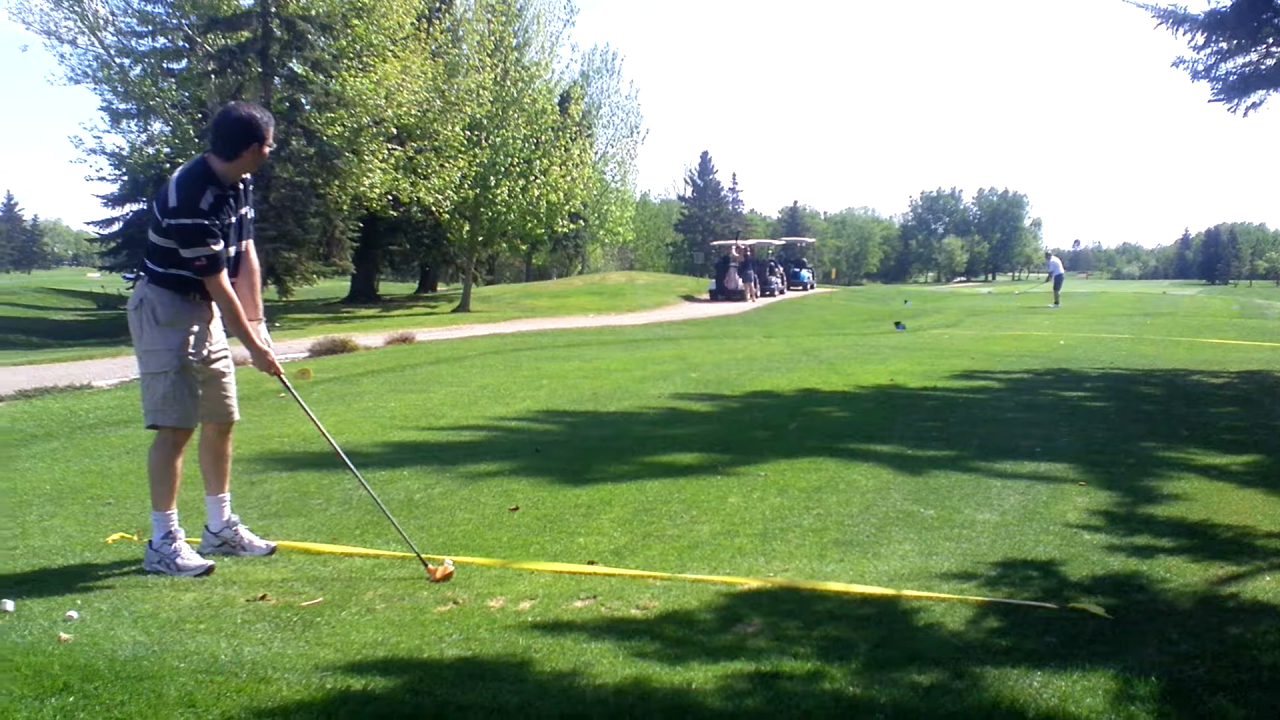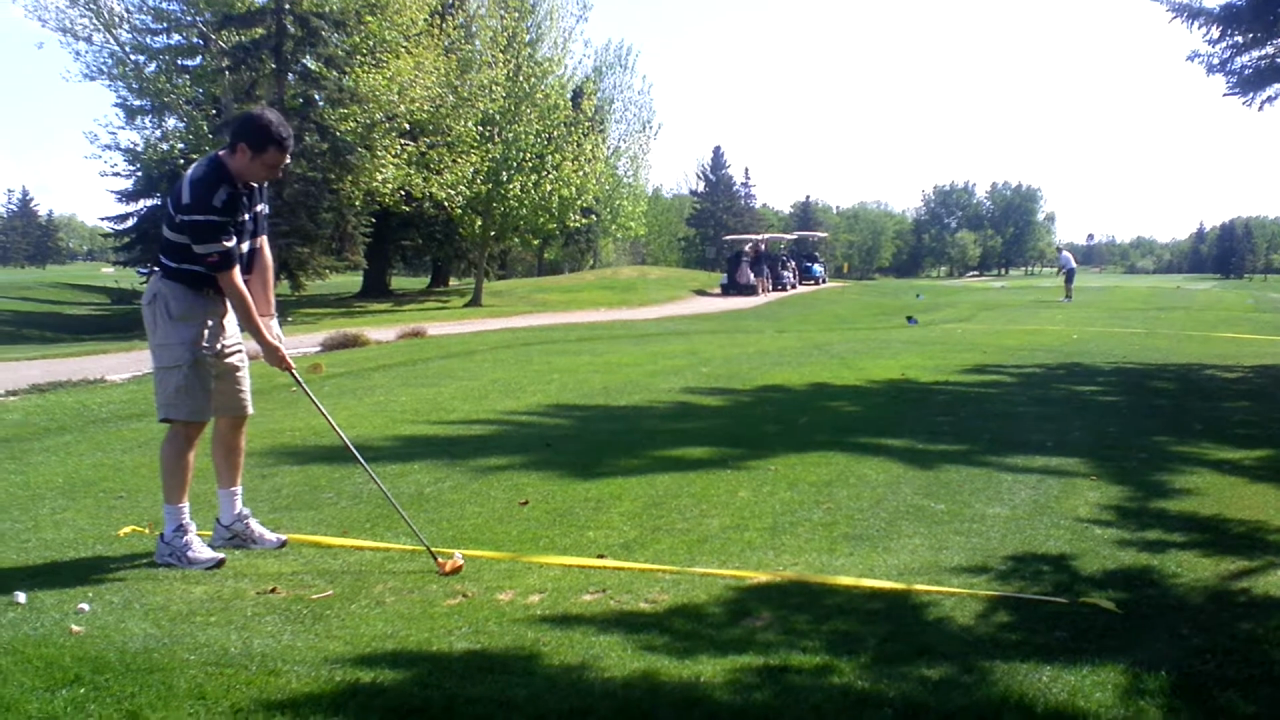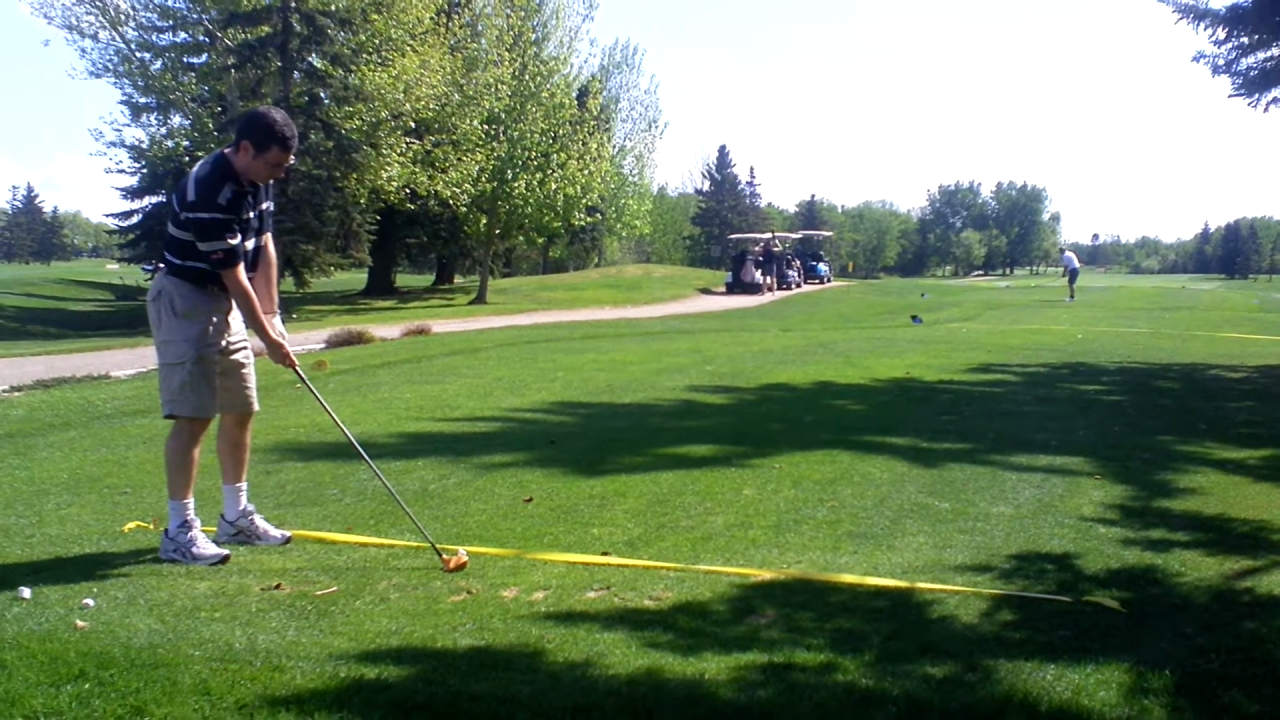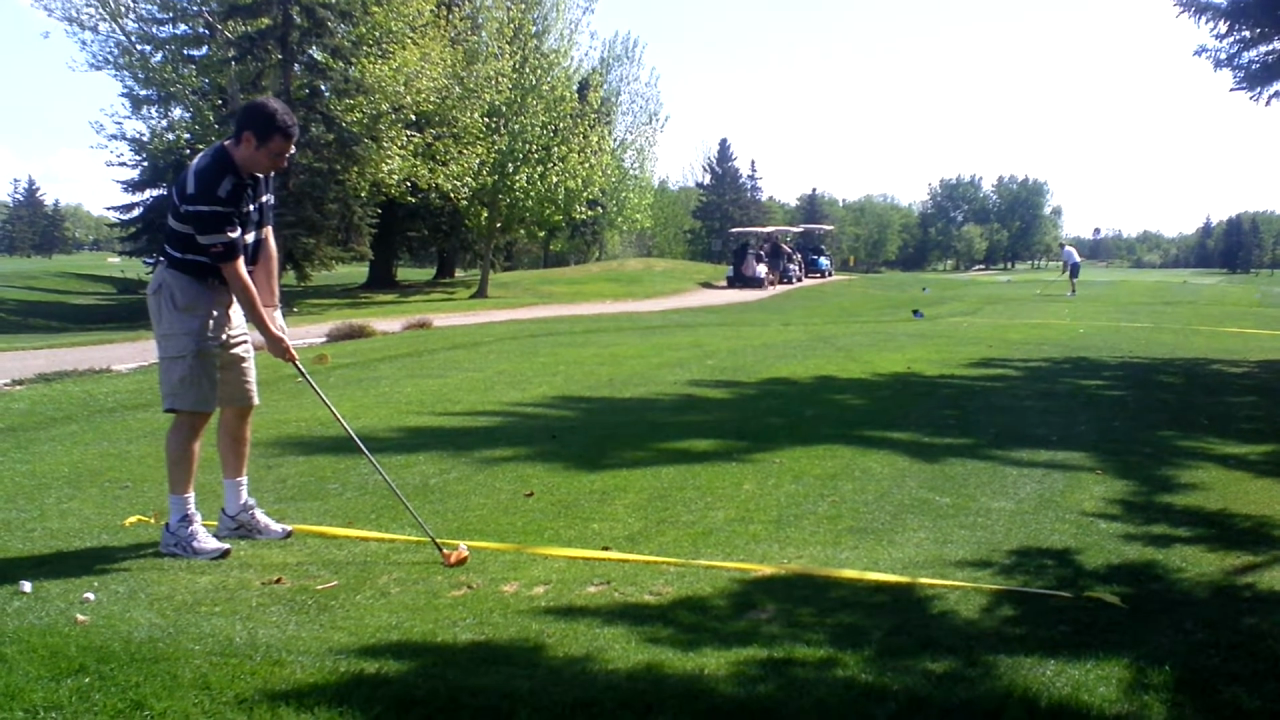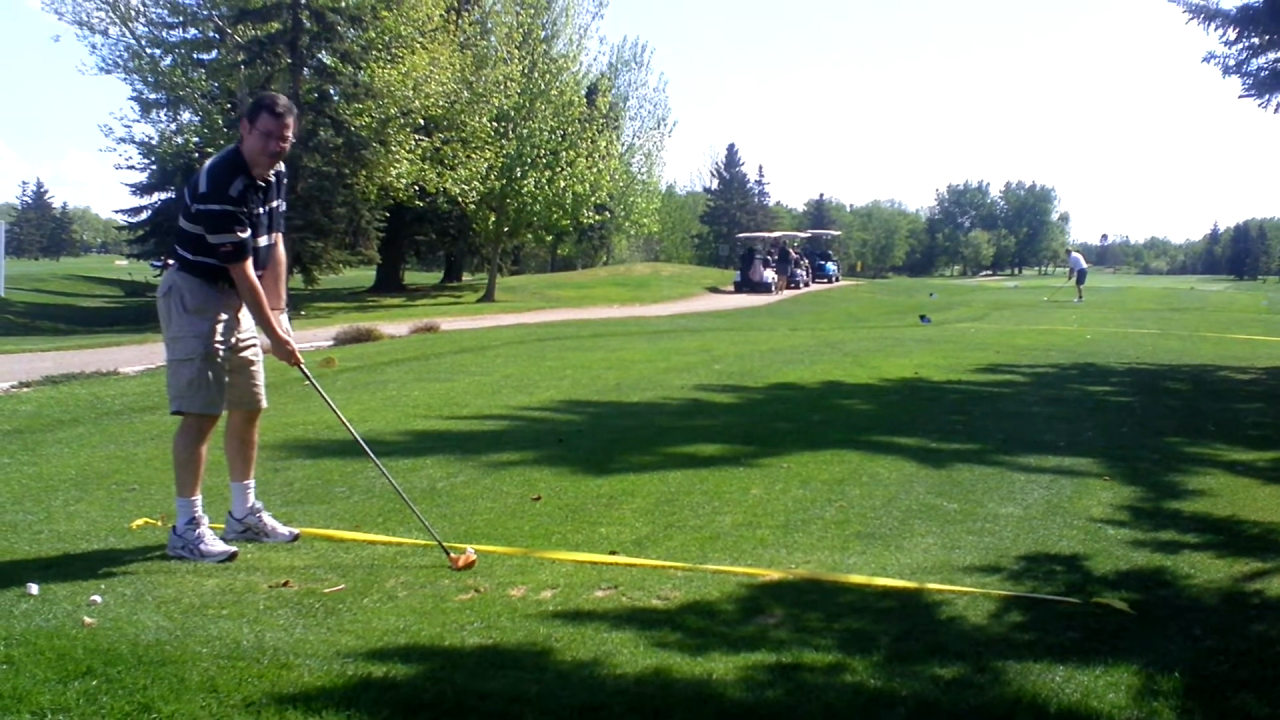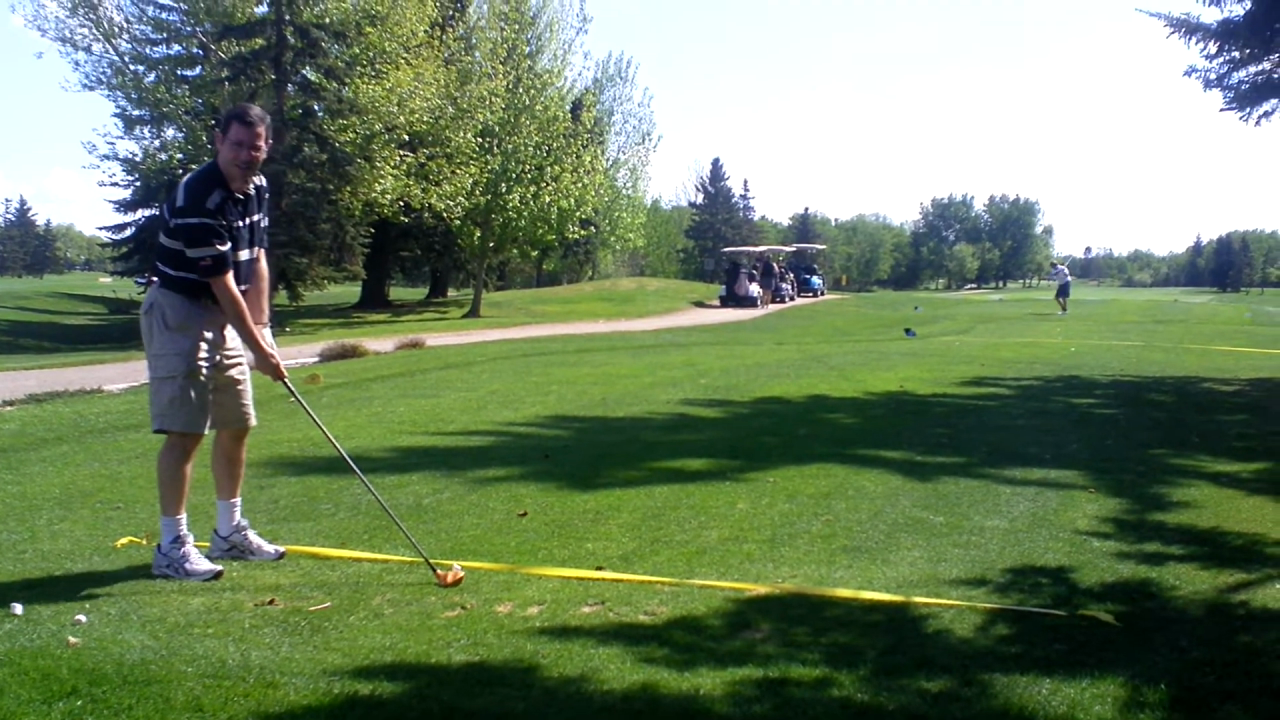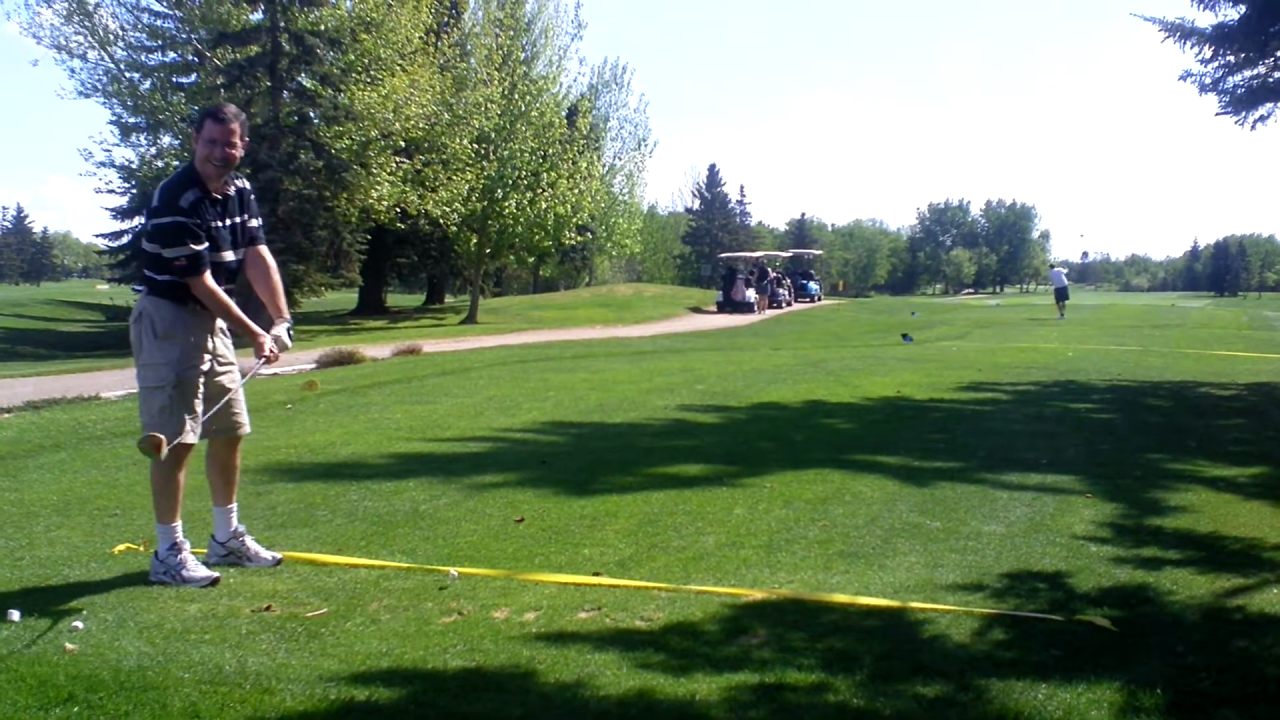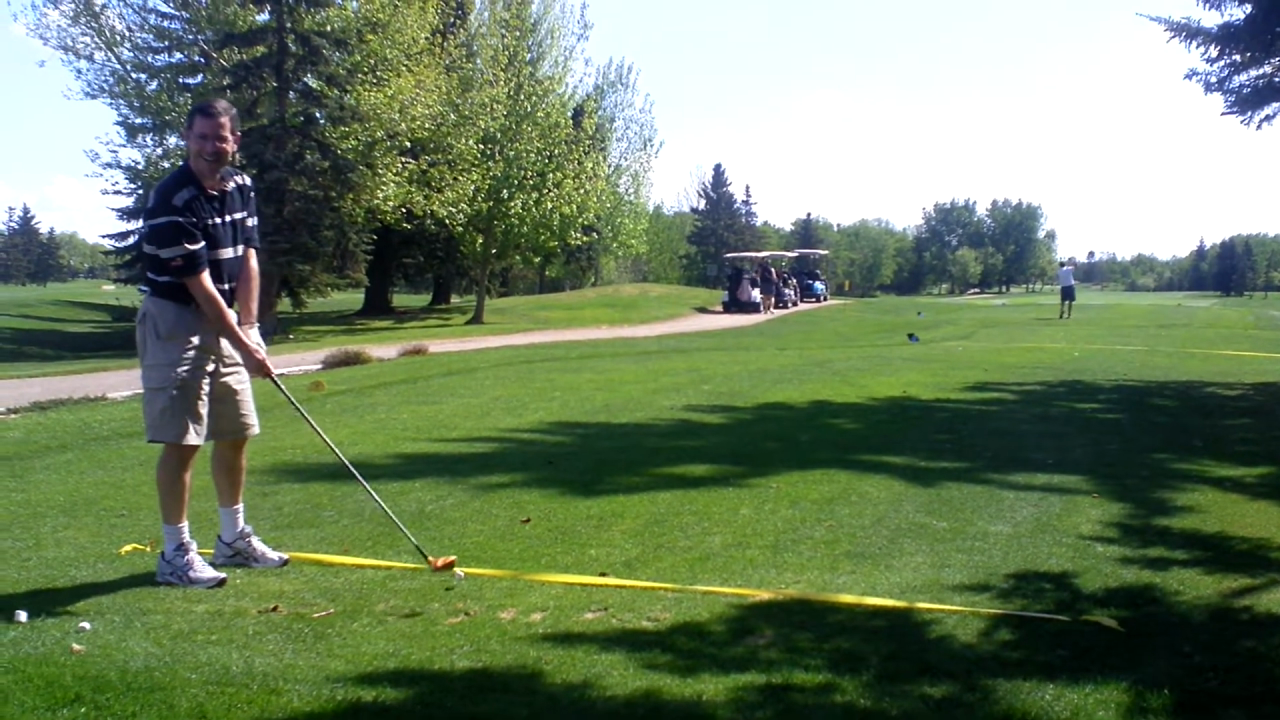
dt=0.5s
person 1, frame 1
left shoulder: (238, 183)
right shoulder: (191, 197)
left elbow: (246, 254)
right elbow: (218, 283)
left wrist: (258, 324)
right wrist: (254, 346)
left hip: (204, 308)
right hip: (167, 309)
left knee: (220, 420)
right knee: (176, 425)
left ankle: (220, 526)
right ankle: (163, 541)
person 1, frame 2
left shoulder: (251, 182)
right shoulder: (204, 195)
left elbow: (259, 251)
right elbow: (231, 279)
left wrist: (269, 318)
right wrist: (264, 341)
left hip: (218, 303)
right hip: (180, 304)
left knee: (233, 413)
right knee: (188, 420)
left ankle: (232, 519)
right ankle: (175, 533)
person 1, frame 3
left shoulder: (257, 178)
right shoulder: (209, 192)
left elbow: (264, 248)
right elbow: (235, 276)
left wrist: (273, 316)
right wrist: (269, 338)
left hip: (223, 300)
right hip: (185, 301)
left knee: (239, 410)
right knee: (193, 416)
left ankle: (236, 516)
right ankle: (179, 530)
person 1, frame 4
left shoulder: (258, 171)
right shoulder: (208, 185)
left elbow: (264, 241)
right elbow: (235, 270)
left wrist: (273, 309)
right wrist: (269, 332)
left hip: (224, 294)
right hip: (185, 294)
left knee: (239, 404)
right knee: (193, 409)
left ankle: (237, 510)
right ankle: (180, 524)
person 1, frame 5
left shoulder: (273, 174)
right shoulder: (220, 185)
left elbow: (273, 248)
right elbow: (243, 271)
left wrist: (280, 315)
right wrist: (274, 335)
left hip: (234, 298)
right hip: (196, 297)
left knee: (247, 408)
right knee: (201, 412)
left ankle: (244, 513)
right ankle: (187, 527)
person 1, frame 6
left shoulder: (256, 188)
right shoulder: (197, 198)
left elbow: (256, 262)
right elbow: (224, 285)
left wrist: (262, 329)
right wrist: (258, 348)
left hip: (221, 315)
right hip: (179, 313)
left knee: (235, 426)
right knee: (185, 430)
left ankle: (230, 531)
right ankle: (172, 546)
person 1, frame 7
left shoulder: (239, 190)
right shoulder: (174, 199)
left elbow: (257, 256)
right elbow: (201, 283)
left wrist: (281, 321)
right wrist: (253, 333)
left hip: (212, 321)
right hip: (168, 320)
left knee: (228, 433)
right knee: (176, 439)
left ankle: (227, 538)
right ankle: (169, 552)
person 1, frame 8
left shoulder: (240, 187)
right shoulder: (171, 200)
left elbow: (247, 262)
right elbow: (199, 285)
left wrist: (250, 329)
right wrist: (244, 346)
left hip: (220, 321)
right hip: (175, 322)
left knee: (235, 433)
right knee: (181, 440)
left ankle: (233, 538)
right ankle: (175, 553)
